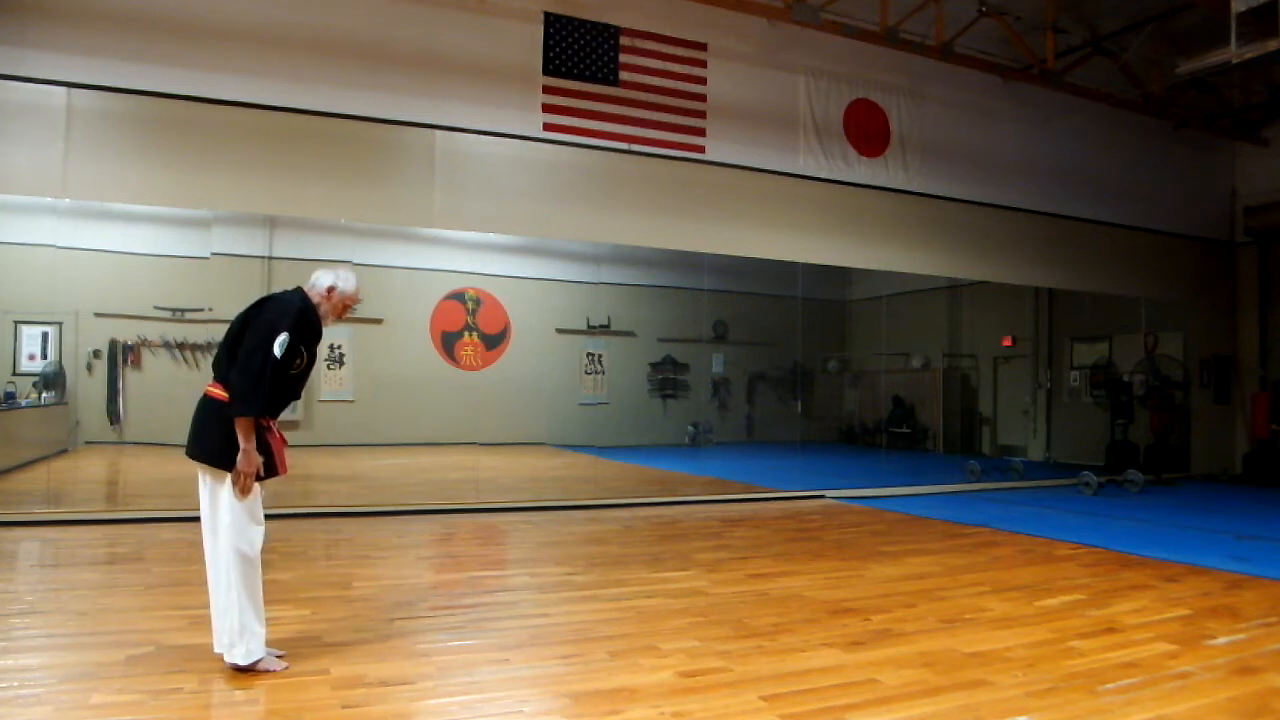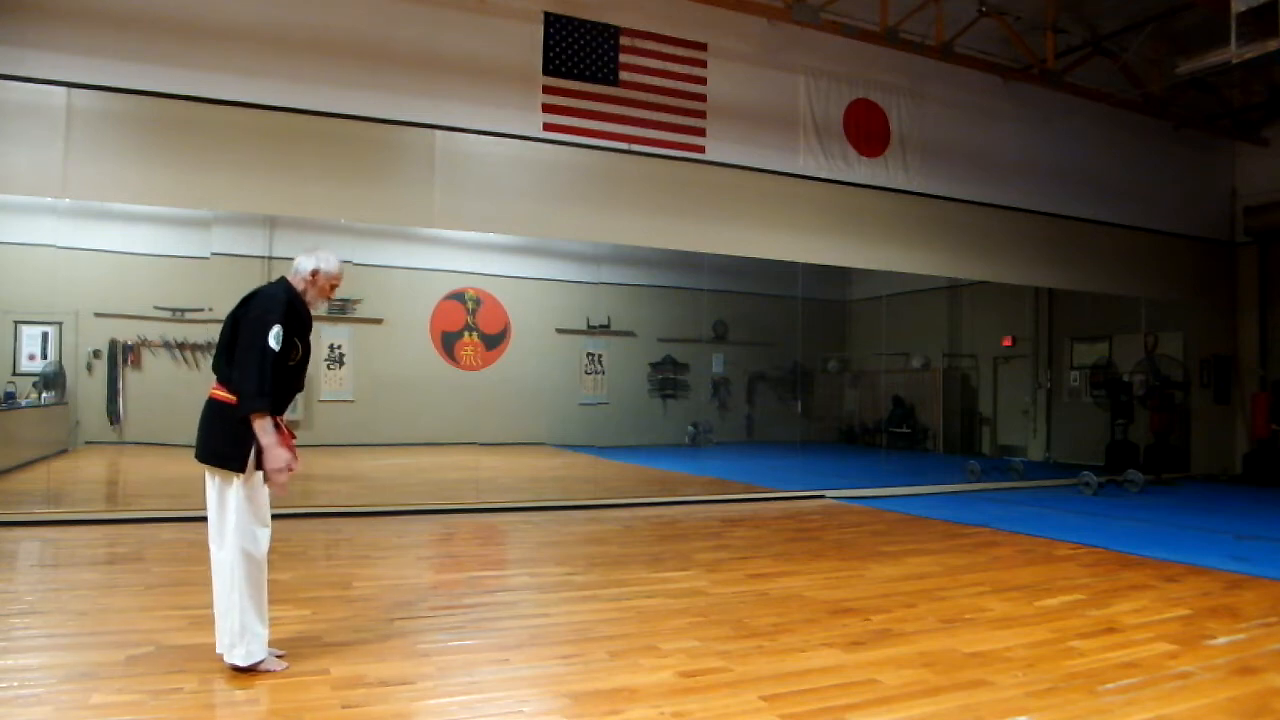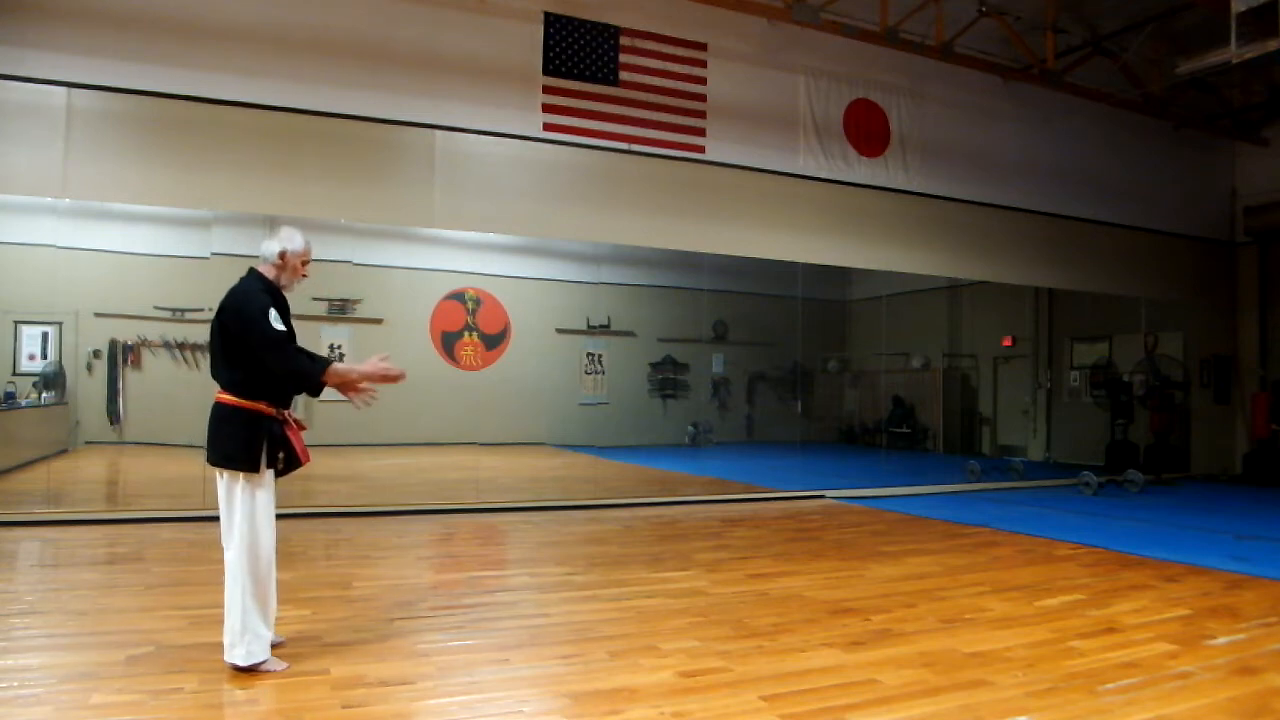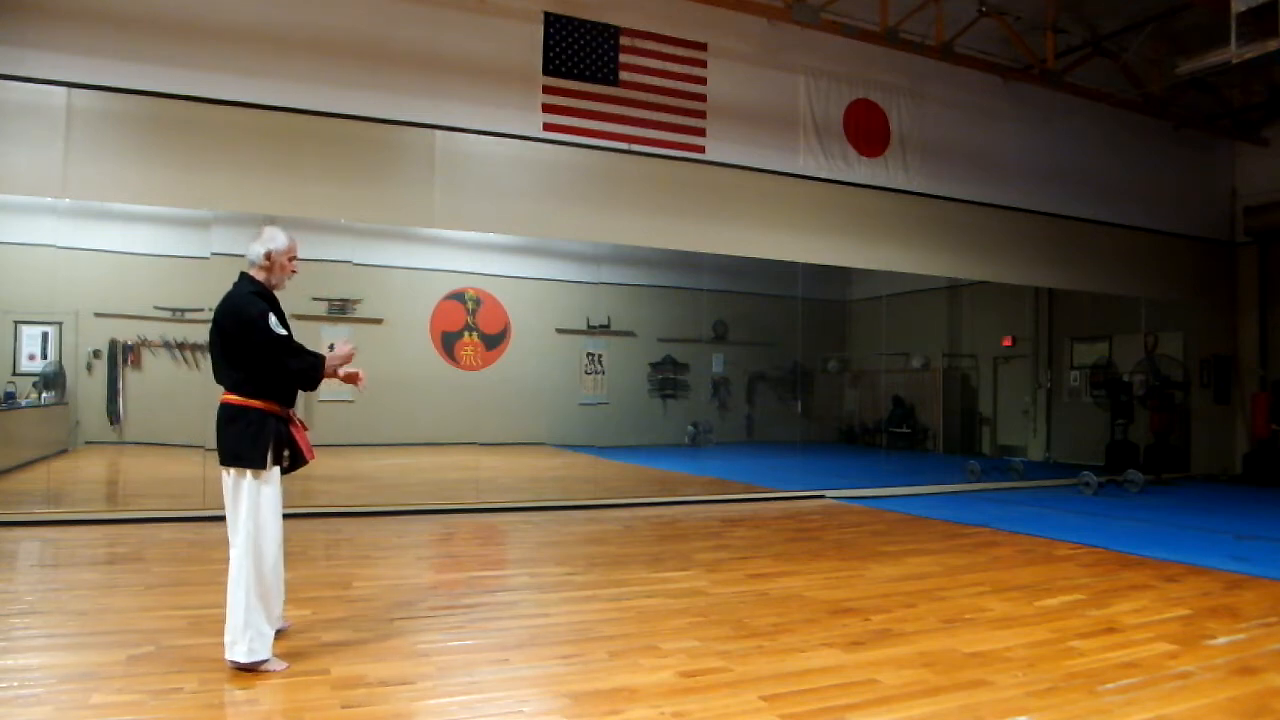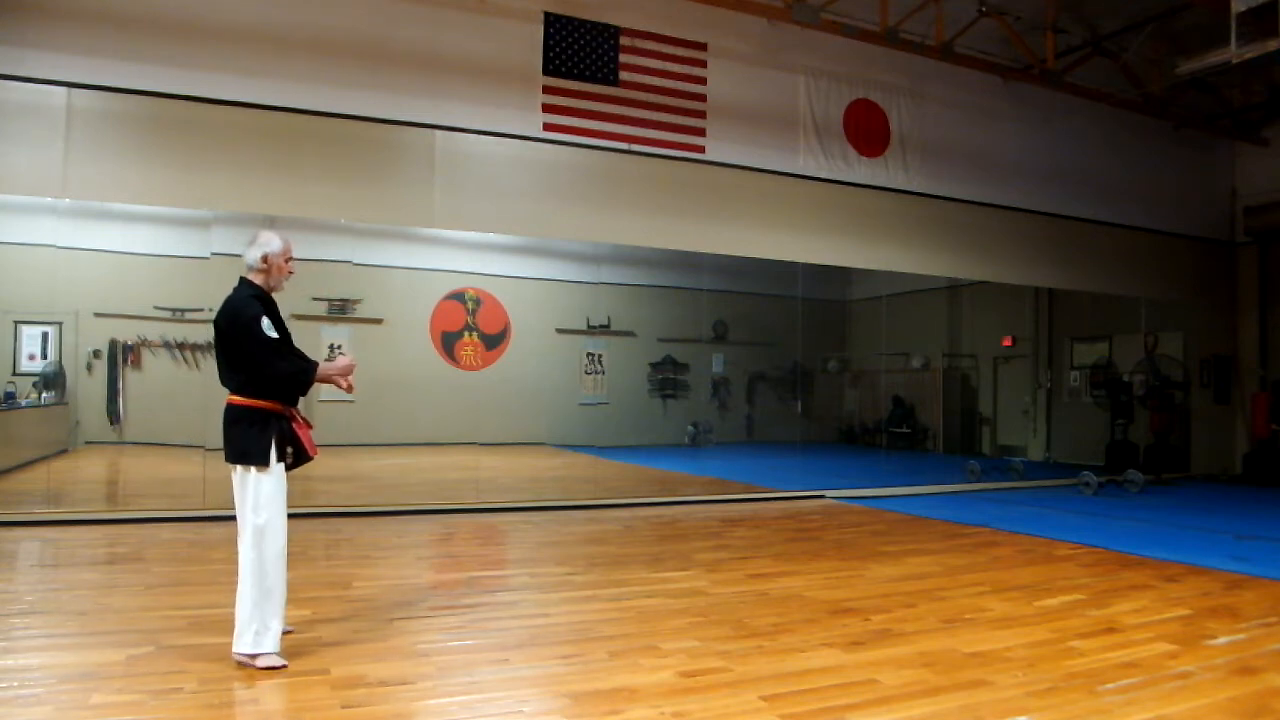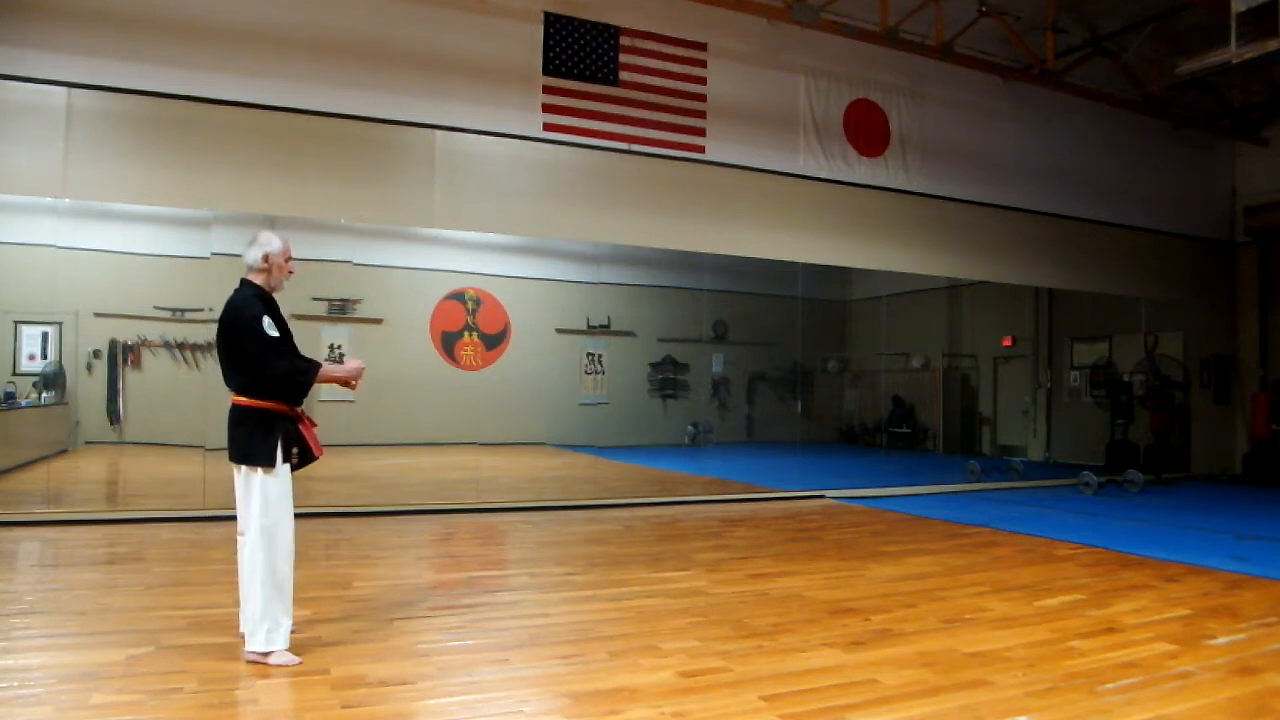
dt=0.3s
person 1, frame 1
left shoulder: (298, 317)
right shoulder: (284, 313)
right elbow: (246, 381)
left wrist: (254, 443)
right wrist: (247, 449)
left hip: (228, 430)
right hip: (228, 431)
left knee: (234, 537)
right knee: (237, 538)
left ankle: (241, 640)
right ankle: (244, 648)
person 1, frame 2
left shoulder: (284, 306)
right shoulder: (271, 305)
right elbow: (252, 382)
left wrist: (272, 438)
right wrist: (270, 444)
left hip: (236, 431)
right hip: (236, 432)
left knee: (240, 538)
right knee: (242, 539)
left ankle: (244, 639)
right ankle: (245, 649)
person 1, frame 3
left shoulder: (259, 297)
right shoulder: (251, 299)
left elbow: (284, 363)
right elbow: (290, 362)
left wrist: (346, 380)
right wrist: (359, 372)
left hip: (248, 429)
right hip: (246, 431)
left knee: (253, 535)
right knee: (249, 537)
left ankle: (253, 632)
right ankle: (246, 649)
person 1, frame 4
left shoulder: (252, 299)
right shoulder: (248, 303)
left elbow: (282, 360)
right elbow: (289, 361)
left wrist: (335, 371)
right wrist: (335, 359)
left hip: (255, 426)
right hip: (251, 429)
left knee: (262, 529)
right knee: (253, 534)
left ankle: (264, 618)
right ankle: (247, 647)
person 1, frame 5
left shoulder: (254, 304)
right shoulder: (245, 307)
left elbow: (280, 363)
right elbow: (278, 368)
left wrist: (328, 374)
right wrist: (332, 370)
left hip: (261, 426)
right hip: (256, 428)
left knee: (263, 526)
right knee: (264, 529)
left ankle: (262, 621)
right ankle: (253, 641)
person 1, frame 6
left shoulder: (253, 304)
right shoulder: (248, 307)
left elbow: (278, 365)
right elbow: (282, 367)
left wrist: (332, 373)
right wrist: (338, 372)
left hip: (261, 426)
right hip: (261, 429)
left knee: (259, 528)
right knee: (267, 530)
left ankle: (260, 624)
right ankle: (263, 640)
